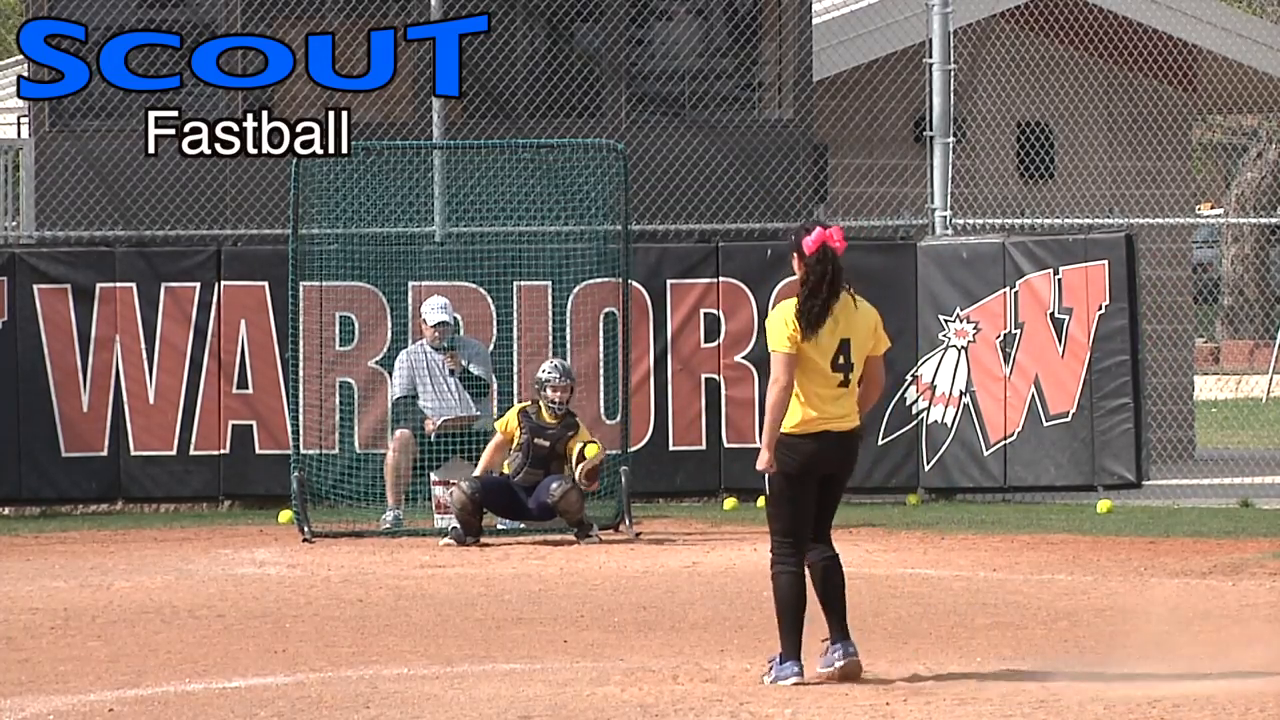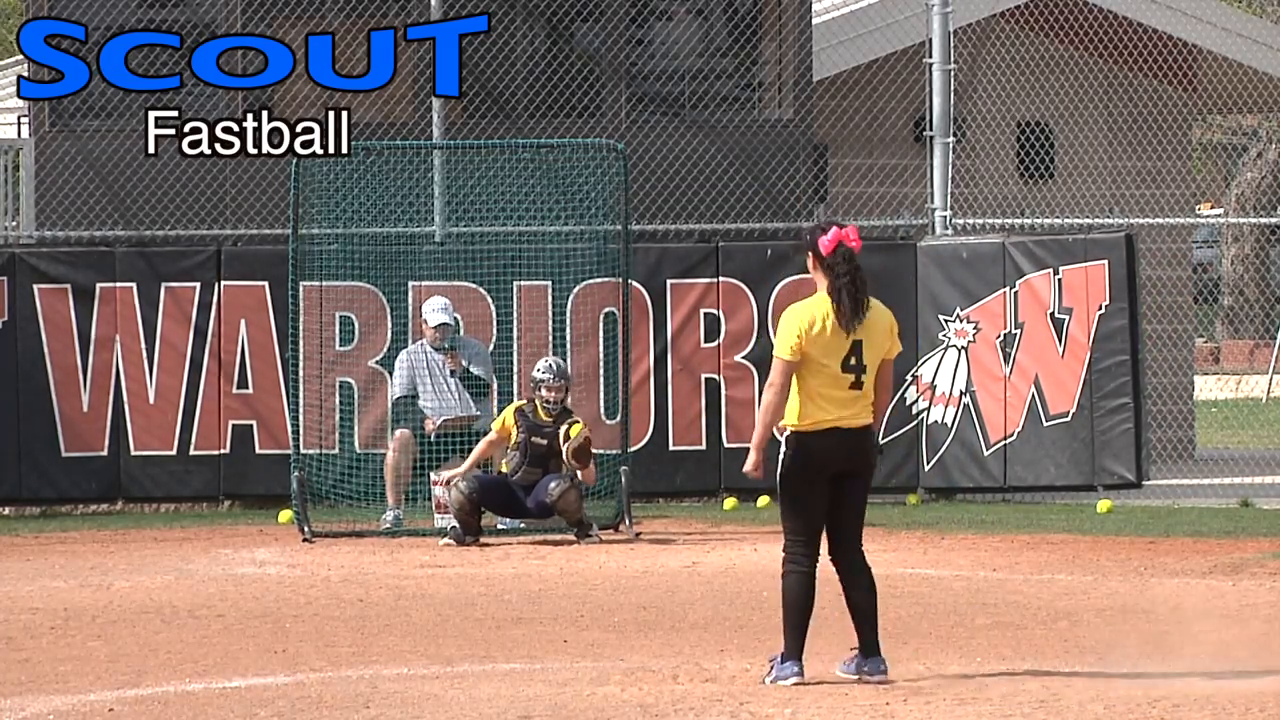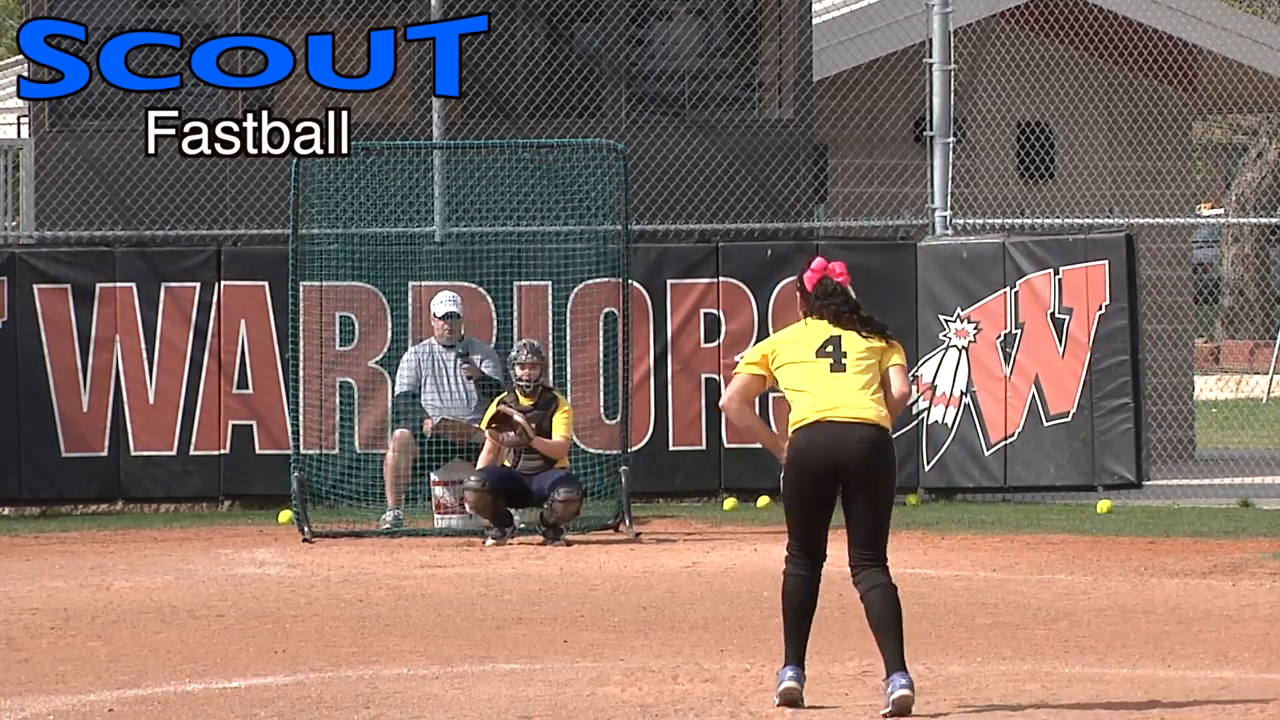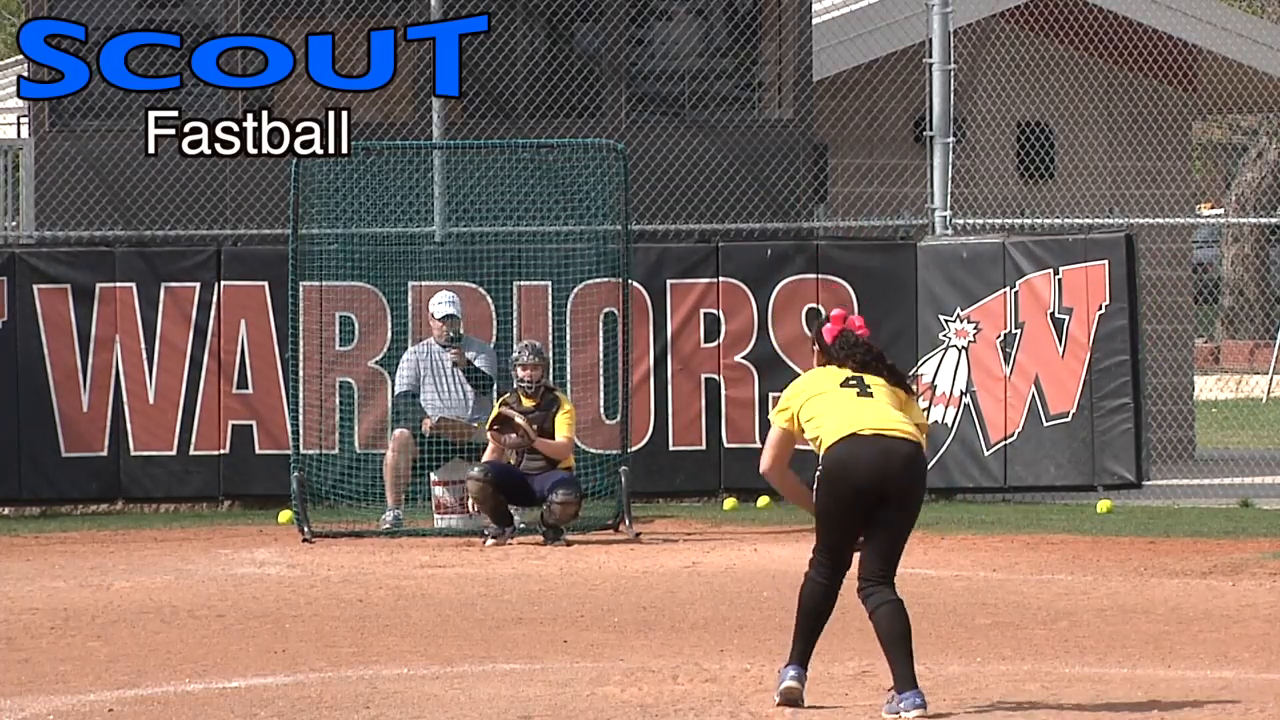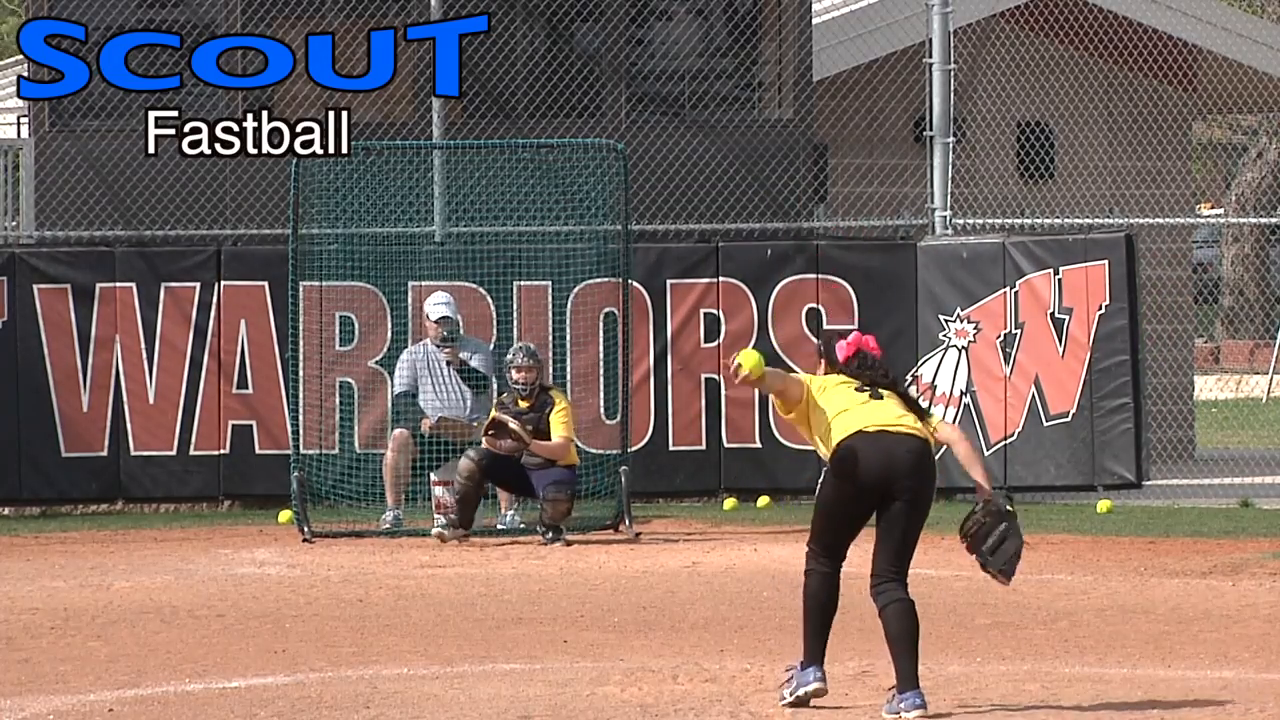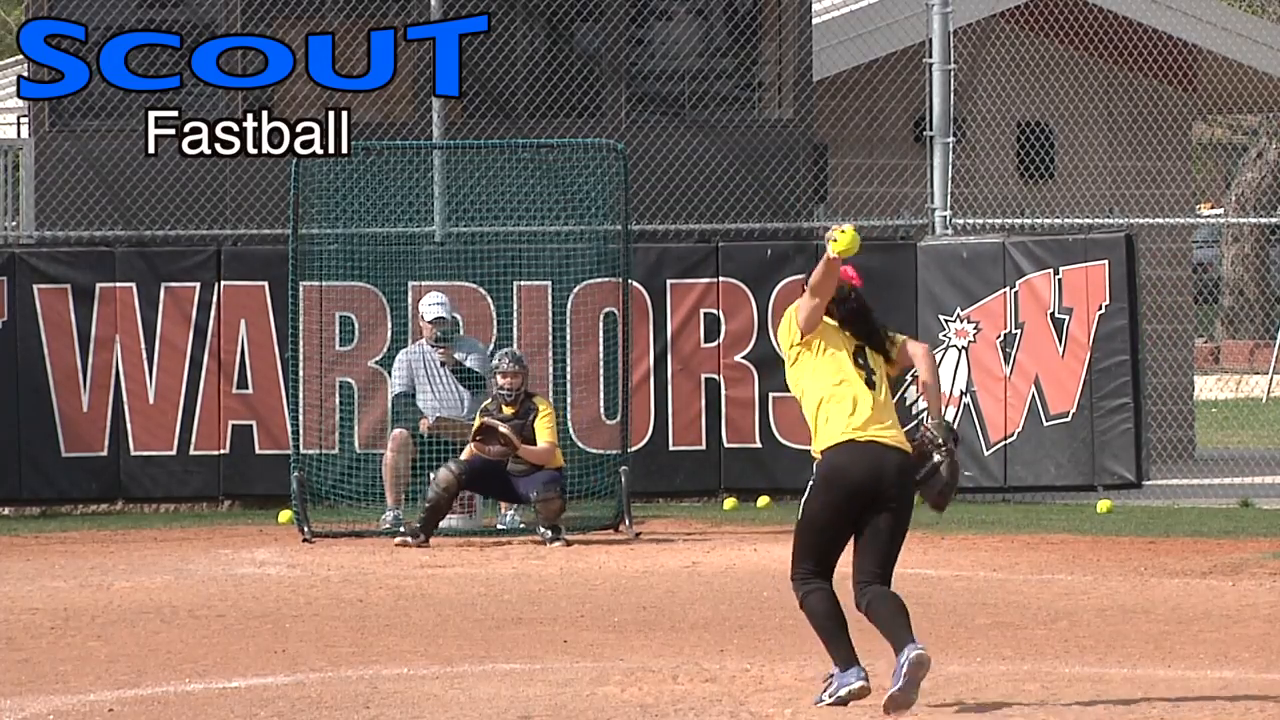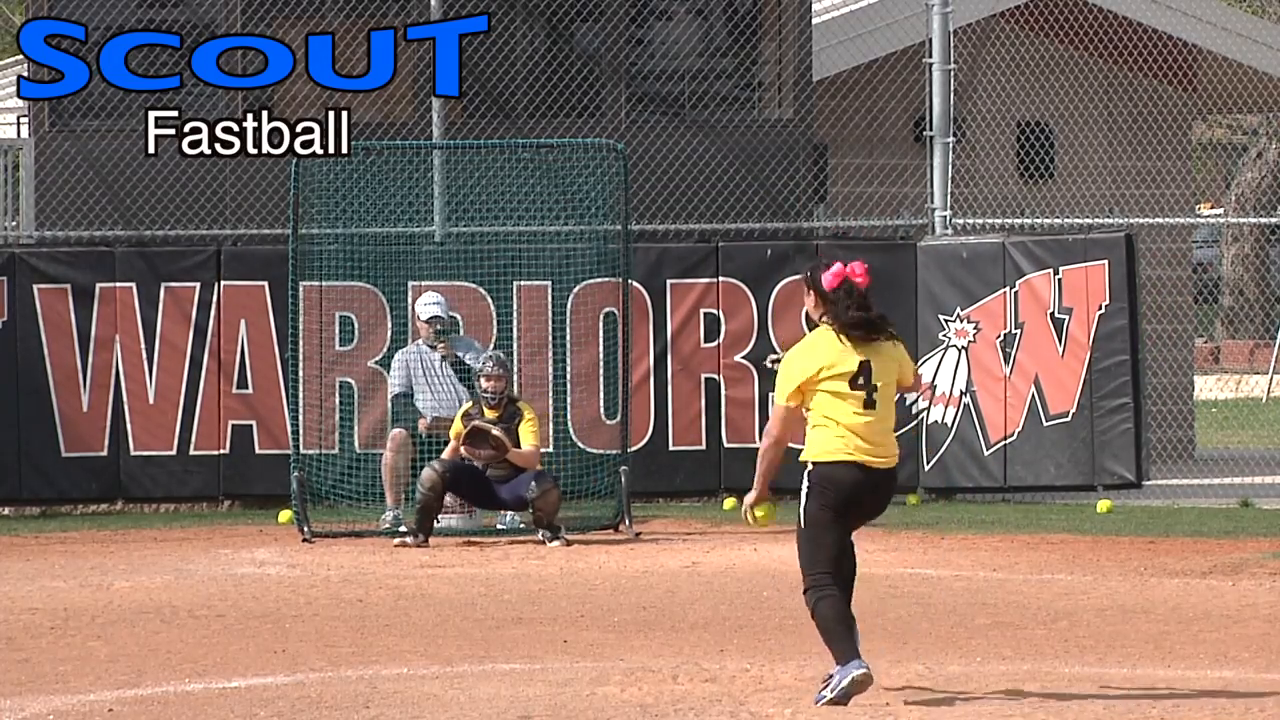
dt=0.2s
person 1, frame 1
left shoulder: (788, 314)
right shoulder: (864, 314)
left elbow: (780, 384)
right elbow: (875, 383)
left wrist: (766, 446)
left hip: (798, 442)
right hip: (845, 441)
left knee: (787, 552)
right knee: (818, 543)
left ankle: (789, 661)
right ankle: (841, 645)
person 1, frame 2
left shoulder: (801, 316)
right shoulder: (881, 316)
left elbow: (777, 387)
right elbow: (884, 389)
left wrist: (756, 448)
left hip: (809, 442)
right hip: (858, 443)
left knee: (800, 552)
right knee: (848, 548)
left ankle: (791, 661)
right ankle: (870, 656)
person 1, frame 3
left shoulder: (780, 342)
right shoulder: (877, 336)
left elbow: (732, 401)
right elbow: (899, 392)
left wrist: (779, 445)
left hip: (811, 443)
right hip: (869, 442)
left knee: (803, 559)
right knee: (870, 565)
left ankle: (793, 670)
right ankle: (898, 676)
person 1, frame 4
left shoulder: (801, 386)
right shoulder: (892, 381)
left elbow: (770, 465)
right elbow: (922, 434)
left wrist: (814, 503)
left hip: (847, 457)
right hip: (905, 457)
left knee: (826, 567)
right knee: (877, 581)
left ankle: (795, 671)
person 1, frame 5
left shoulder: (808, 389)
right shoulder: (895, 396)
left elbow: (780, 381)
right elbow: (951, 434)
left wrist: (755, 374)
right wrist: (984, 486)
left hip: (858, 457)
right hip: (912, 456)
left knee: (822, 560)
right knee: (890, 580)
left ankle: (811, 670)
person 1, frame 6
left shoulder: (803, 334)
right shoulder: (876, 339)
left elbow: (816, 291)
right elbow: (919, 351)
right wrist: (936, 418)
left hip: (844, 461)
right hip: (896, 465)
left knee: (809, 576)
right knee: (873, 586)
left ankle: (848, 671)
right ankle: (908, 650)
person 1, frame 7
left shoulder: (805, 353)
right shoulder: (887, 343)
left elbow: (776, 433)
right elbow: (909, 384)
left wrist: (759, 488)
left hip: (832, 472)
right hip: (884, 476)
left knee: (821, 581)
right knee: (834, 551)
left ankle: (849, 662)
right ankle: (848, 657)
person 2, frame 1
left shoulder: (474, 350)
right shoulder: (408, 357)
left elbow: (482, 392)
right elbow: (401, 403)
left wrist: (460, 370)
right wrist: (422, 421)
left hip: (473, 429)
right hip: (429, 431)
right knee: (401, 438)
right ankle: (393, 511)
person 2, frame 2
left shoulder: (475, 349)
right shoulder: (409, 356)
left elbow: (483, 392)
right elbow: (401, 403)
left wrist: (461, 371)
right wrist: (422, 420)
left hip: (473, 429)
right hip: (429, 431)
right knee: (401, 438)
right ankle: (393, 510)
person 2, frame 3
left shoulder: (483, 351)
right shoulder: (416, 354)
left elbow: (499, 392)
right elbow: (403, 399)
left wrist: (479, 375)
right wrist: (422, 419)
right hip: (431, 431)
right knee: (401, 438)
right ankle: (393, 511)
person 2, frame 4
left shoulder: (480, 349)
right shoulder: (415, 354)
left elbow: (486, 387)
right elbow: (403, 398)
left wrist: (464, 363)
right wrist: (421, 419)
left hip: (473, 429)
right hip: (430, 431)
right knee: (400, 437)
right ankle: (393, 511)
person 2, frame 5
left shoulder: (477, 348)
right shoulder: (411, 355)
left elbow: (482, 385)
right elbow: (402, 399)
left wrist: (459, 363)
right wrist: (421, 419)
left hip: (473, 430)
right hip: (430, 431)
right knee: (400, 437)
left ankle: (510, 512)
right ankle: (394, 511)
person 2, frame 6
left shoulder: (472, 348)
right shoulder: (407, 356)
left elbow: (478, 385)
right elbow: (400, 400)
left wrist: (453, 363)
right wrist: (418, 419)
right hip: (427, 430)
right knee: (399, 437)
right ankle: (393, 511)
person 2, frame 7
left shoulder: (469, 347)
right shoulder: (405, 357)
right elbow: (399, 400)
left wrist: (452, 358)
right wrist: (417, 419)
right hip: (426, 430)
right knee: (397, 437)
right ankle: (392, 511)
person 3, frame 1
left shoulder: (574, 429)
right shoulder: (521, 413)
left elbow: (587, 481)
right elbow: (497, 445)
left wrist: (588, 479)
right wrist: (475, 479)
left hip: (544, 497)
right hip: (511, 489)
left knee: (562, 487)
right knee: (464, 492)
left ankle: (584, 530)
right ankle: (469, 532)
person 3, frame 2
left shoulder: (571, 425)
right shoulder: (517, 411)
left elbow: (589, 479)
right elbow: (491, 441)
left wrist: (583, 465)
right wrist: (463, 470)
left hip: (543, 496)
right hip: (509, 487)
left knee: (562, 487)
right knee: (461, 491)
left ankle: (583, 529)
right ankle: (468, 532)
person 3, frame 3
left shoulder: (557, 404)
right shoulder: (502, 403)
left elbow: (561, 450)
right elbow: (490, 450)
left wrist: (530, 438)
right wrist: (475, 486)
left hip: (548, 476)
right hip: (513, 477)
left knee: (569, 495)
right knee: (474, 487)
left ankle: (549, 526)
right ankle: (502, 526)
person 3, frame 4
left shoulder: (559, 404)
right shoulder: (506, 404)
left elbow: (564, 450)
right elbow: (494, 449)
left wrist: (532, 439)
right wrist: (478, 483)
left hip: (551, 475)
right hip: (517, 476)
left knee: (567, 498)
right knee: (477, 477)
left ankle: (550, 527)
right ankle: (502, 526)
person 3, frame 5
left shoulder: (555, 403)
right shoulder: (503, 404)
left elbow: (561, 450)
left wrist: (528, 442)
right wrist: (465, 480)
left hip: (554, 469)
right hip: (518, 469)
left knee: (557, 496)
right knee: (472, 459)
left ankle: (550, 528)
right ankle: (460, 524)
person 3, frame 6
left shoulder: (540, 409)
right shoulder: (487, 409)
left elbow: (547, 455)
right elbow: (473, 448)
left wrist: (517, 447)
right wrist: (451, 479)
left hip: (539, 474)
right hip: (504, 475)
left knee: (548, 494)
right knee: (451, 470)
left ankle: (549, 529)
right ankle: (422, 531)
person 3, frame 7
left shoulder: (522, 413)
right shoulder: (468, 412)
left elbow: (533, 459)
right elbow: (454, 448)
left wrist: (506, 450)
right wrist: (435, 482)
left hip: (515, 483)
right hip: (481, 483)
left knee: (545, 486)
right knee: (434, 470)
left ankle: (547, 529)
right ankle: (420, 533)
